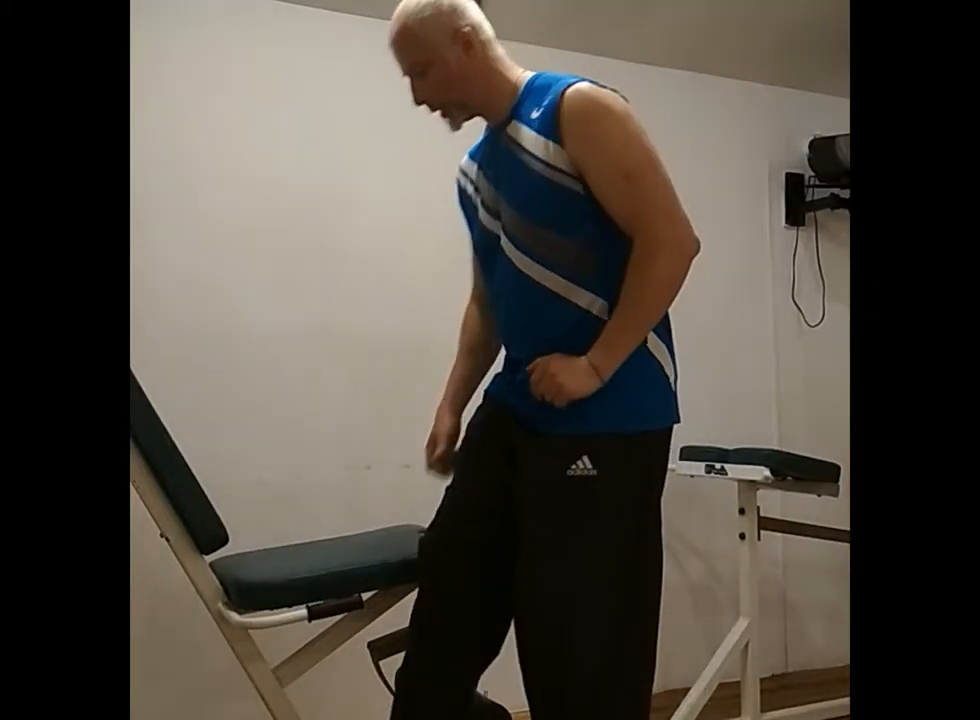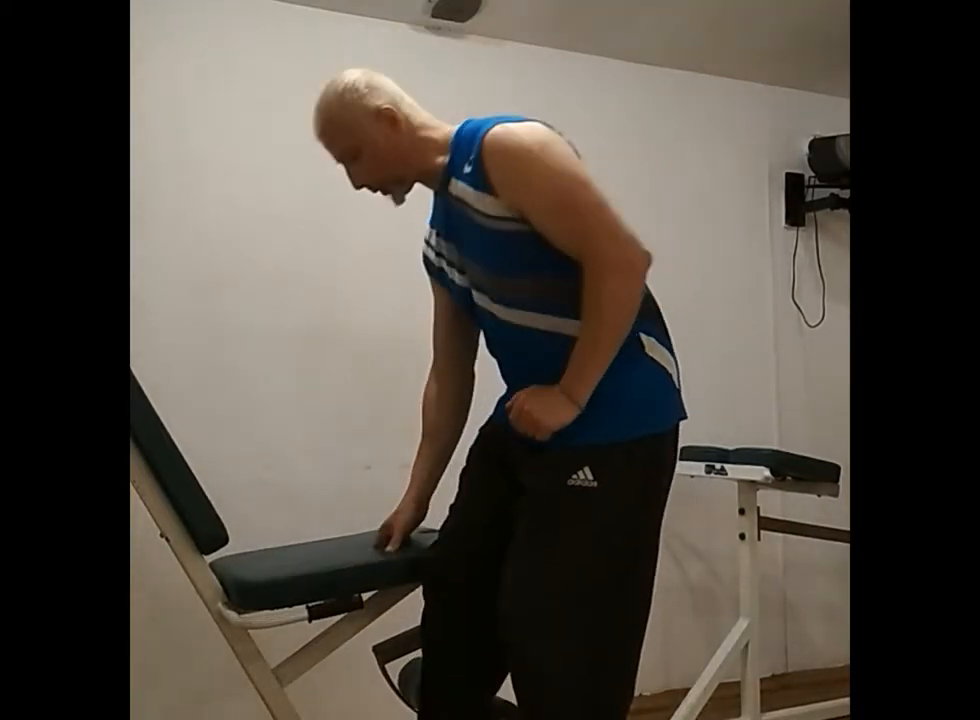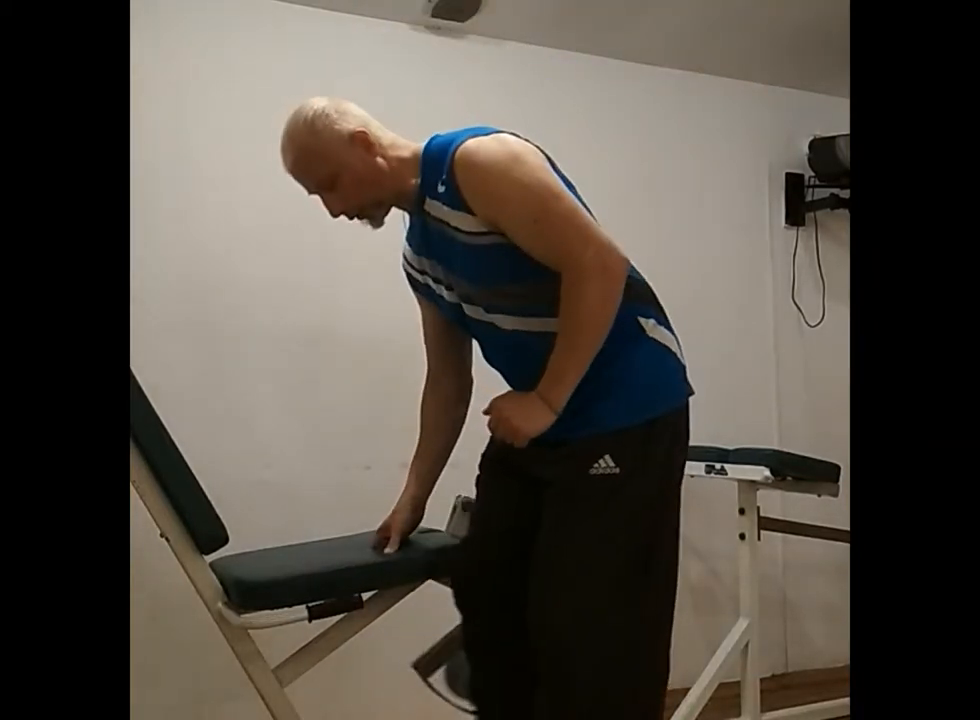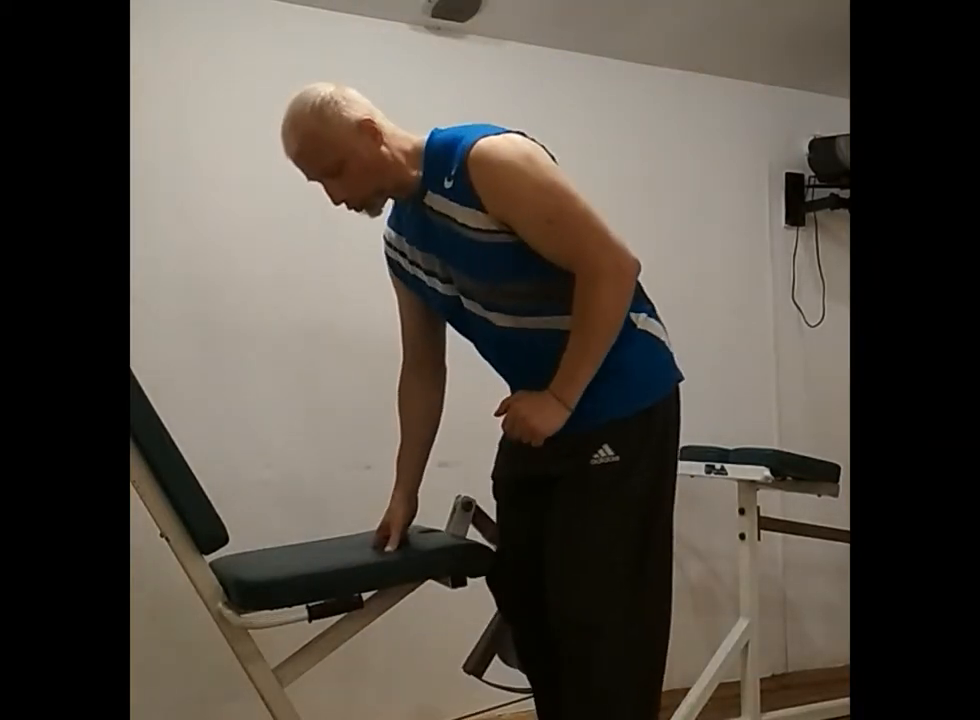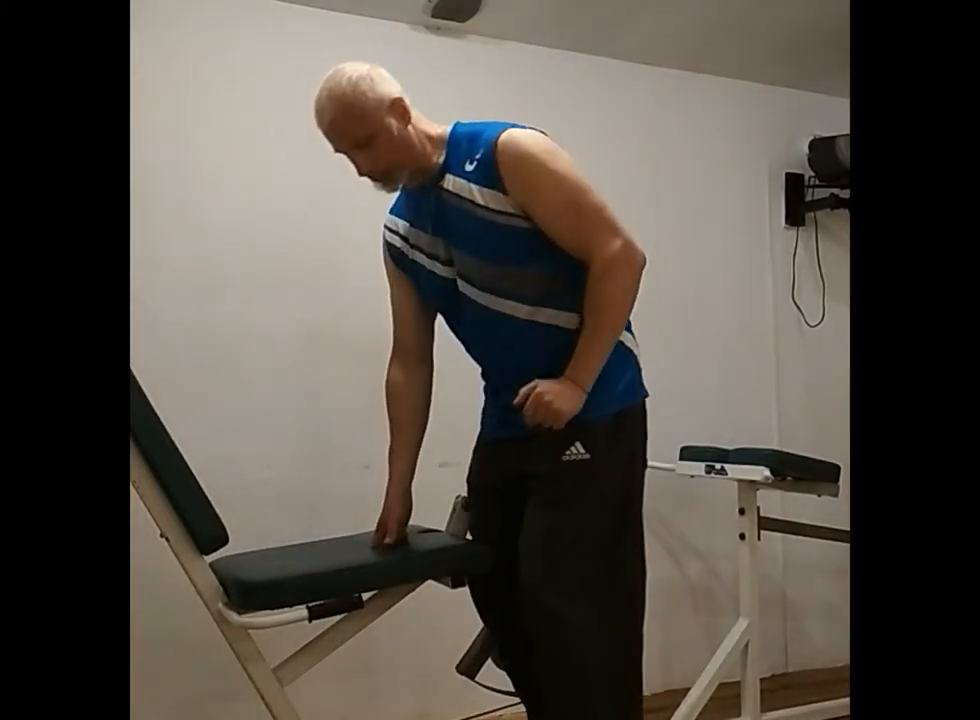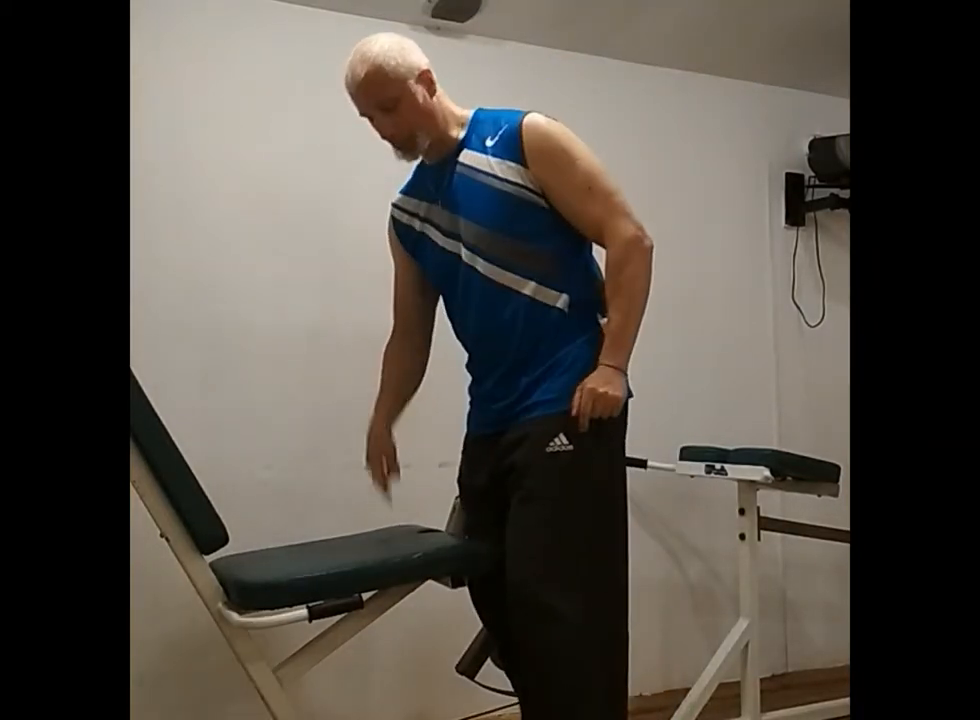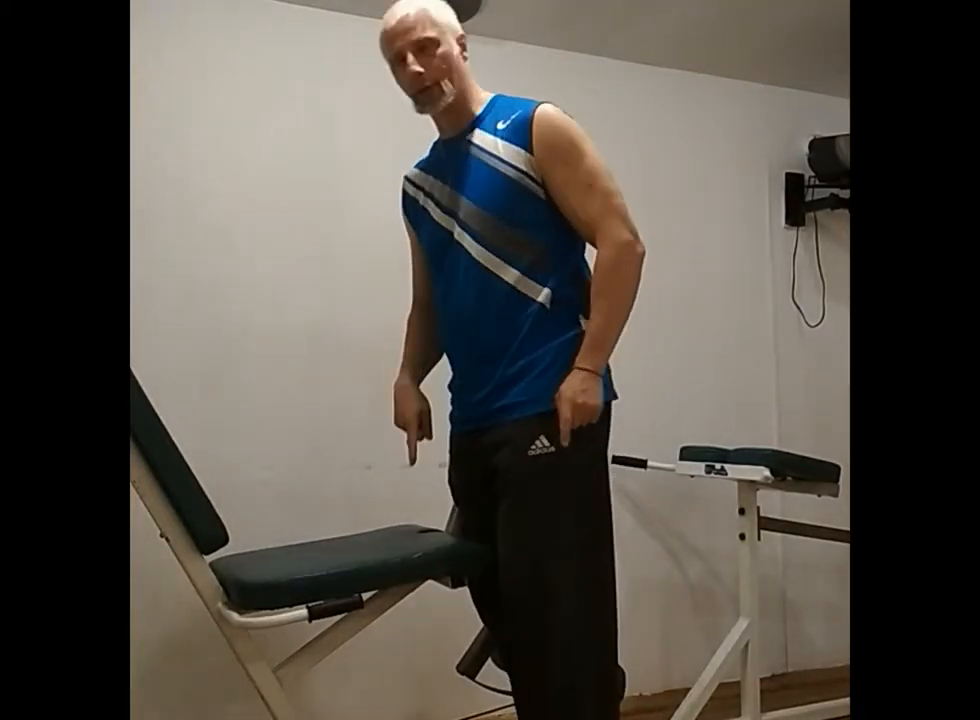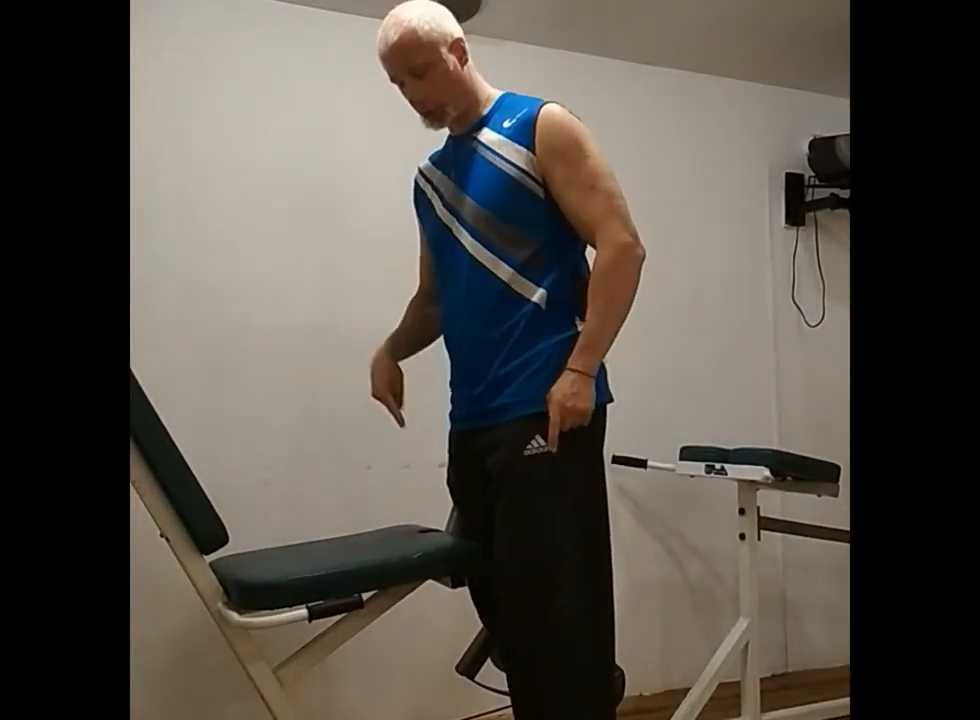
dt=0.4s
person 1, frame 1
left shoulder: (580, 111)
right shoulder: (474, 170)
left elbow: (671, 241)
left wrist: (596, 365)
right wrist: (452, 403)
left hip: (607, 416)
right hip: (515, 406)
left knee: (581, 628)
right knee: (451, 582)
person 1, frame 2
left shoulder: (508, 148)
right shoulder: (438, 239)
left elbow: (622, 259)
right elbow: (449, 377)
left wrist: (570, 396)
right wrist: (415, 497)
left hip: (615, 422)
right hip: (523, 425)
left knee: (555, 631)
right knee: (455, 594)
person 1, frame 3
left shoulder: (479, 162)
right shoulder: (418, 253)
left elbow: (600, 265)
right elbow: (448, 379)
left wrist: (546, 400)
right wrist: (413, 496)
left hip: (626, 410)
right hip: (533, 422)
left knee: (589, 622)
right knee: (485, 587)
person 1, frame 4
left shoulder: (489, 160)
right shoulder: (401, 241)
left elbow: (611, 265)
right elbow: (423, 370)
left wrist: (561, 399)
right wrist: (404, 493)
left hip: (620, 404)
right hip: (536, 415)
left knee: (599, 607)
right knee: (522, 592)
person 1, frame 5
left shoulder: (509, 153)
right shoulder: (400, 231)
left elbow: (619, 255)
right elbow: (410, 361)
left wrist: (575, 384)
right wrist: (399, 486)
left hip: (592, 413)
right hip: (506, 424)
left knee: (571, 605)
right knee: (500, 595)
person 1, frame 6
left shoulder: (527, 139)
right shoulder: (407, 212)
left elbow: (629, 239)
right elbow: (411, 332)
left wrist: (611, 366)
right wrist: (383, 421)
left hip: (570, 408)
right hip: (489, 421)
left knee: (557, 601)
right knee: (496, 593)
person 1, frame 7
left shoulder: (536, 128)
right shoulder: (418, 182)
left elbow: (621, 243)
left wrist: (588, 369)
right wrist: (409, 378)
left hip: (550, 410)
right hip: (472, 421)
left knee: (555, 603)
right knee: (499, 599)
person 1, frame 8
left shoulder: (543, 127)
right shoulder: (430, 176)
left elbow: (621, 246)
left wrist: (580, 370)
right wrist: (391, 351)
left hip: (544, 410)
right hip: (473, 419)
left knee: (554, 604)
right knee: (500, 599)
